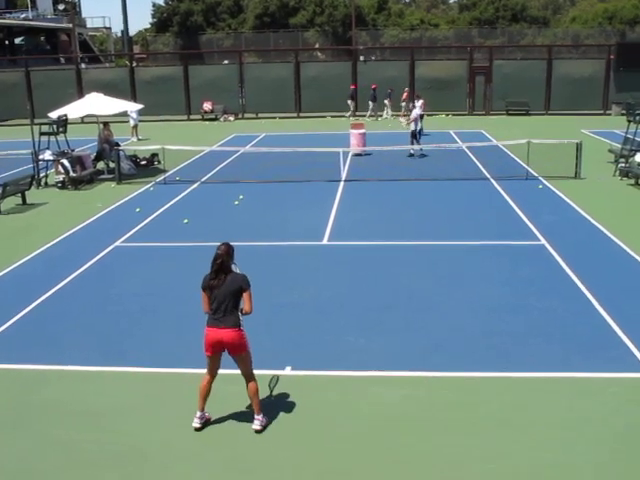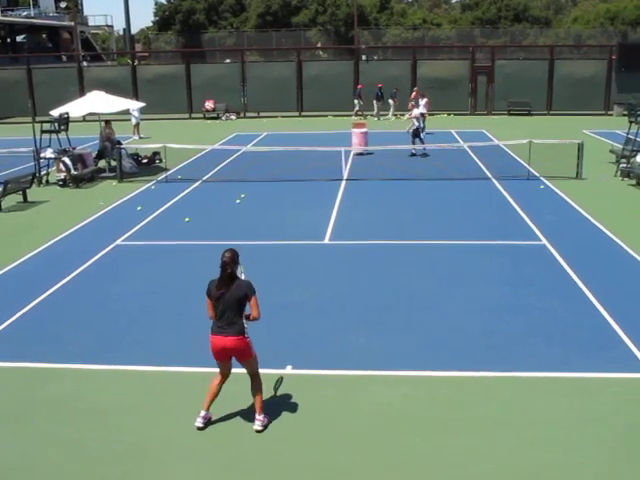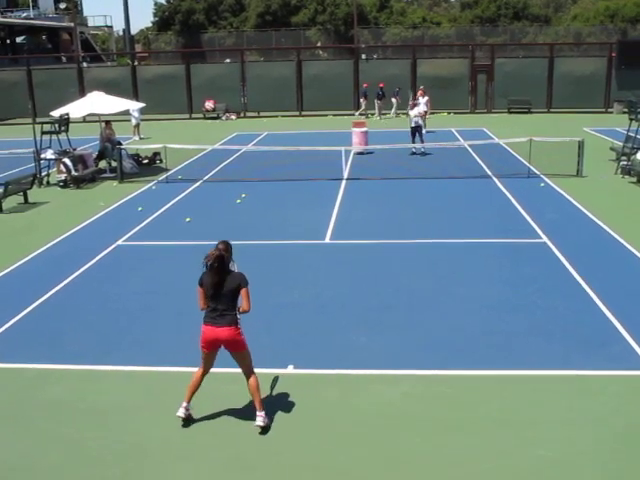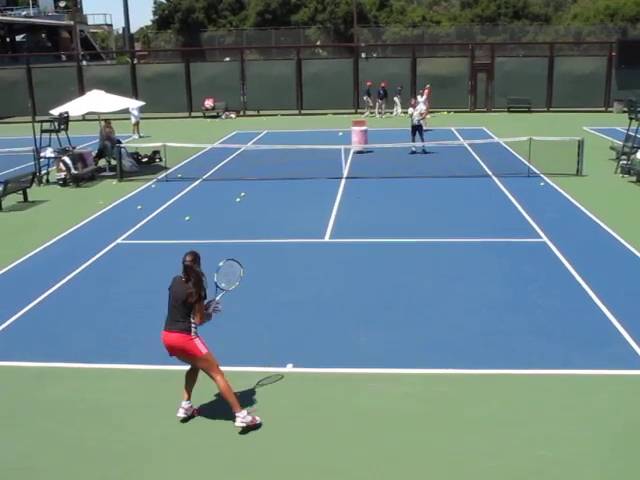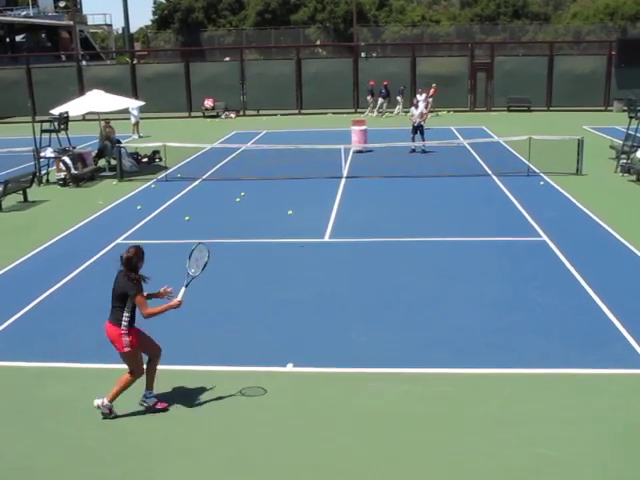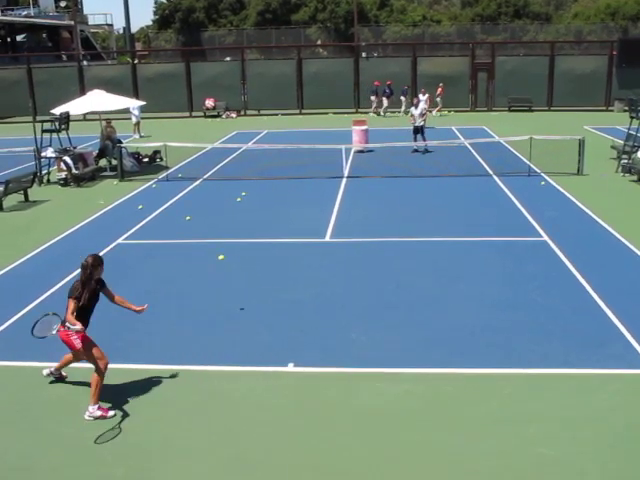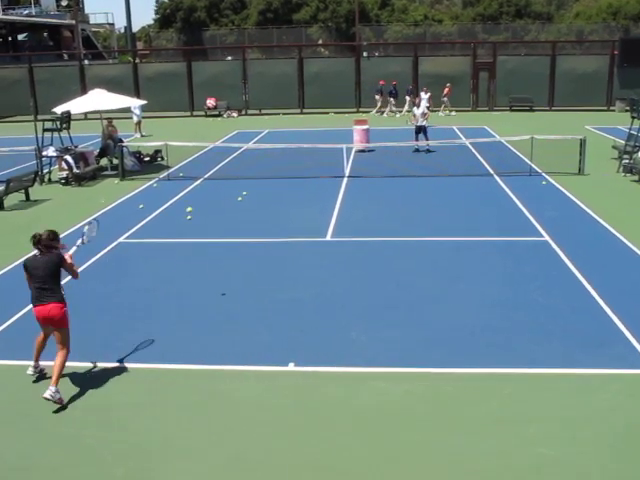
dt=0.3s
person 1, frame 1
left shoulder: (207, 279)
right shoulder: (240, 279)
left elbow: (207, 309)
right elbow: (248, 309)
left hip: (212, 332)
right hip: (233, 333)
left knee: (210, 374)
right knee: (248, 375)
left ankle: (199, 416)
right ankle: (258, 418)
person 1, frame 2
left shoulder: (212, 285)
right shoulder: (246, 286)
left elbow: (211, 314)
right elbow: (256, 315)
left hip: (216, 338)
right hip: (237, 339)
left knee: (223, 375)
right knee: (254, 375)
left ankle: (203, 415)
right ankle: (259, 418)
person 1, frame 3
left shoulder: (205, 277)
right shoulder: (239, 278)
left elbow: (202, 305)
right elbow: (246, 308)
left hip: (209, 329)
right hip: (231, 331)
left knee: (204, 369)
right knee: (249, 372)
left ankle: (184, 407)
right ankle: (260, 415)
person 1, frame 4
left shoulder: (175, 281)
right shoulder: (196, 287)
right elbow: (198, 319)
left wrist: (206, 307)
right wrist: (208, 312)
left hip: (167, 336)
right hip: (183, 338)
left knee: (195, 366)
right knee: (217, 375)
left ankle: (185, 406)
right ankle: (242, 415)
person 1, frame 5
left shoulder: (123, 274)
right shoulder: (132, 282)
right elbow: (145, 312)
left wrist: (157, 294)
right wrist: (170, 305)
left hip: (117, 327)
right hip: (120, 331)
left knee: (155, 352)
right knee: (137, 371)
left ankle: (149, 397)
right ankle: (105, 402)
person 1, frame 6
left shoulder: (99, 282)
right shoulder: (78, 288)
left elbow: (114, 298)
right elbow: (69, 316)
left wrist: (134, 308)
right wrist: (76, 325)
left hip: (78, 329)
right hip: (69, 331)
left knee: (80, 354)
right knee: (102, 364)
left ankle: (53, 370)
right ankle: (93, 409)
person 1, frame 7
left shoulder: (28, 262)
right shoulder: (55, 256)
left elbow: (31, 286)
right elbow: (75, 275)
right wrist: (69, 261)
left hip: (39, 309)
right hip: (56, 307)
left knee: (45, 333)
right knee: (63, 349)
left ankle: (35, 367)
right ankle: (53, 389)
